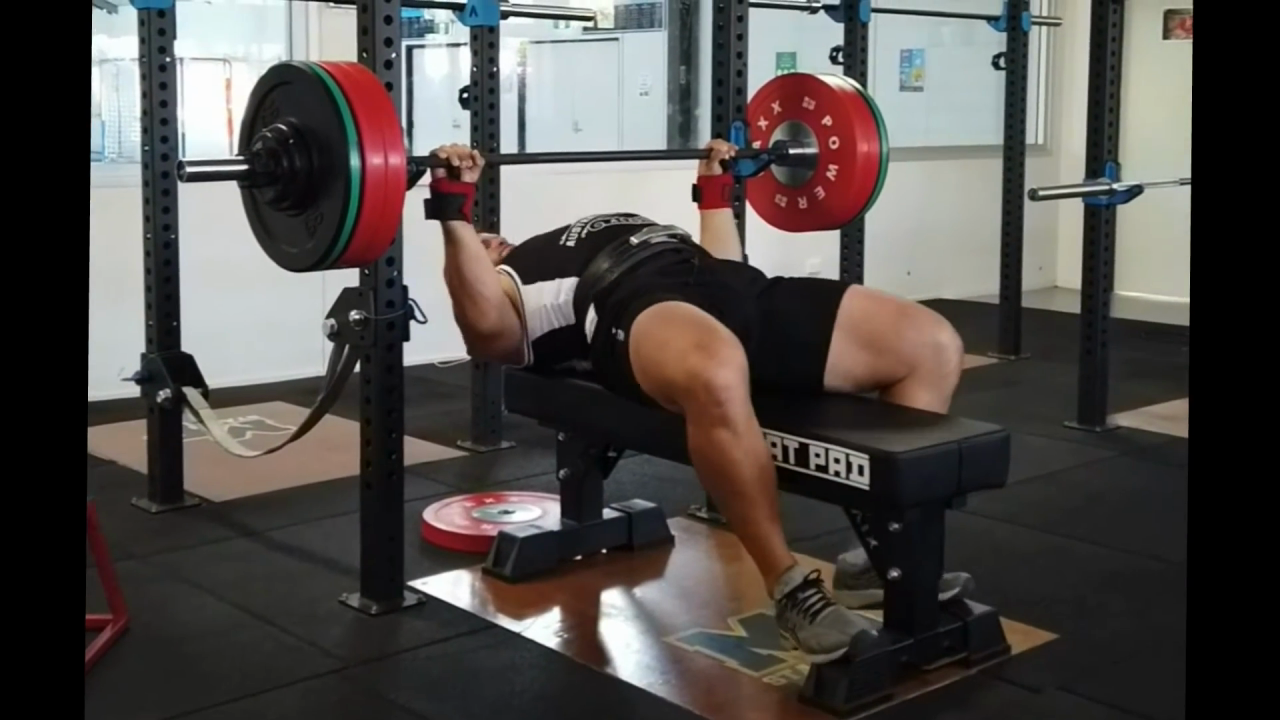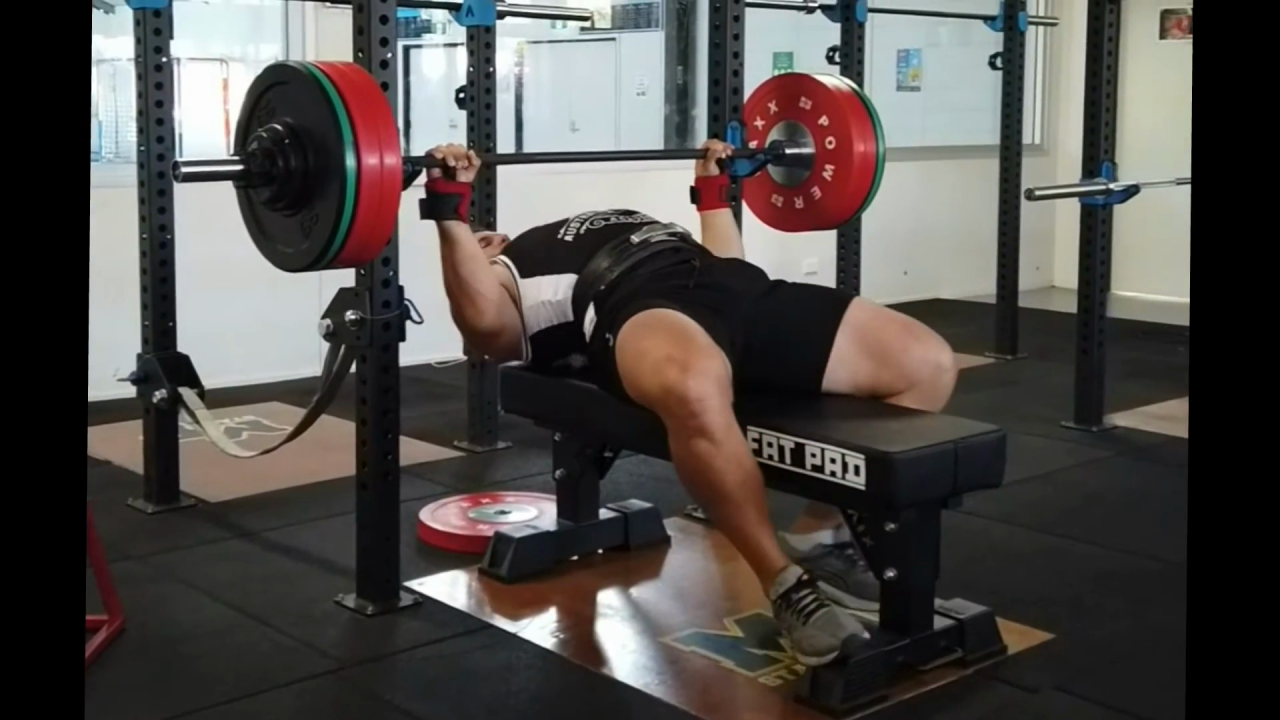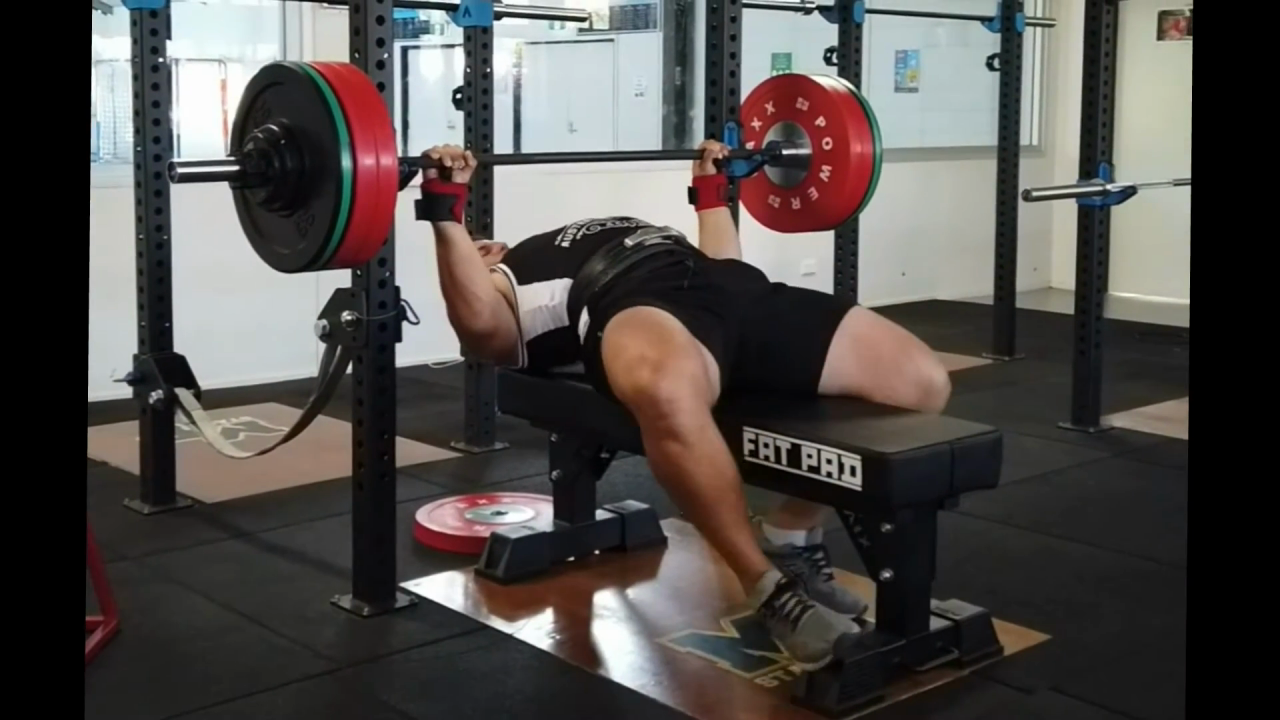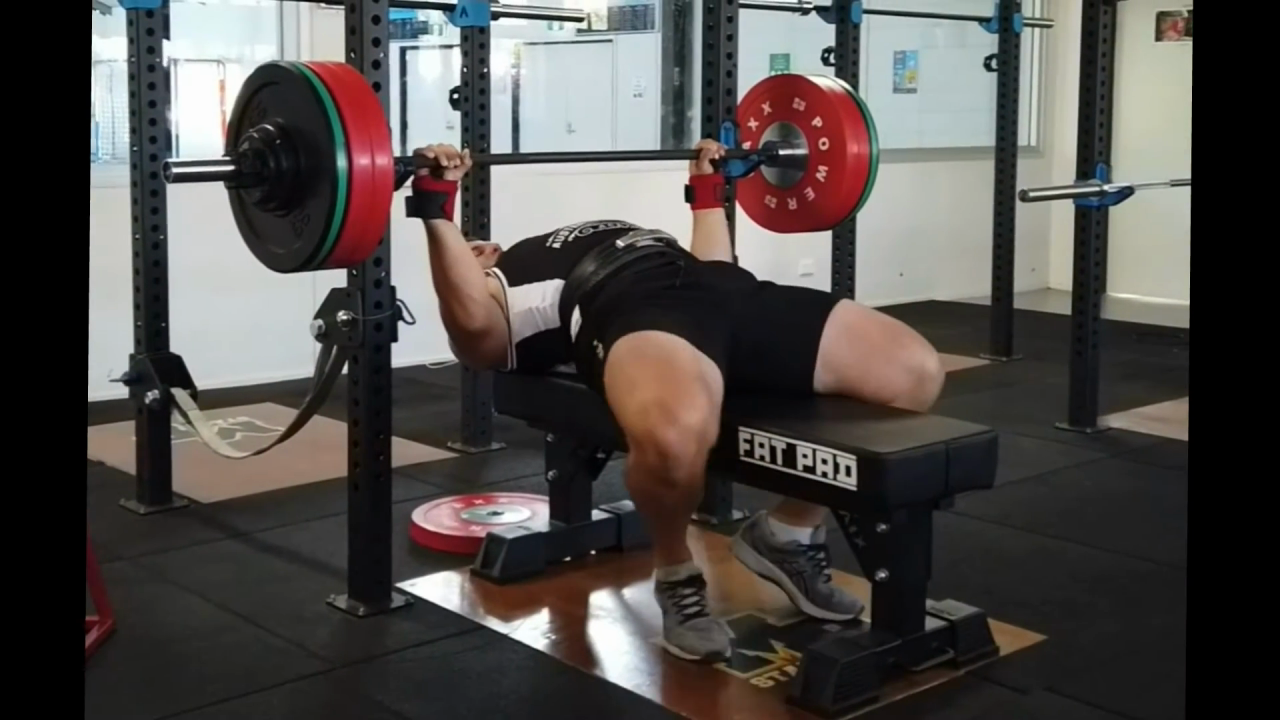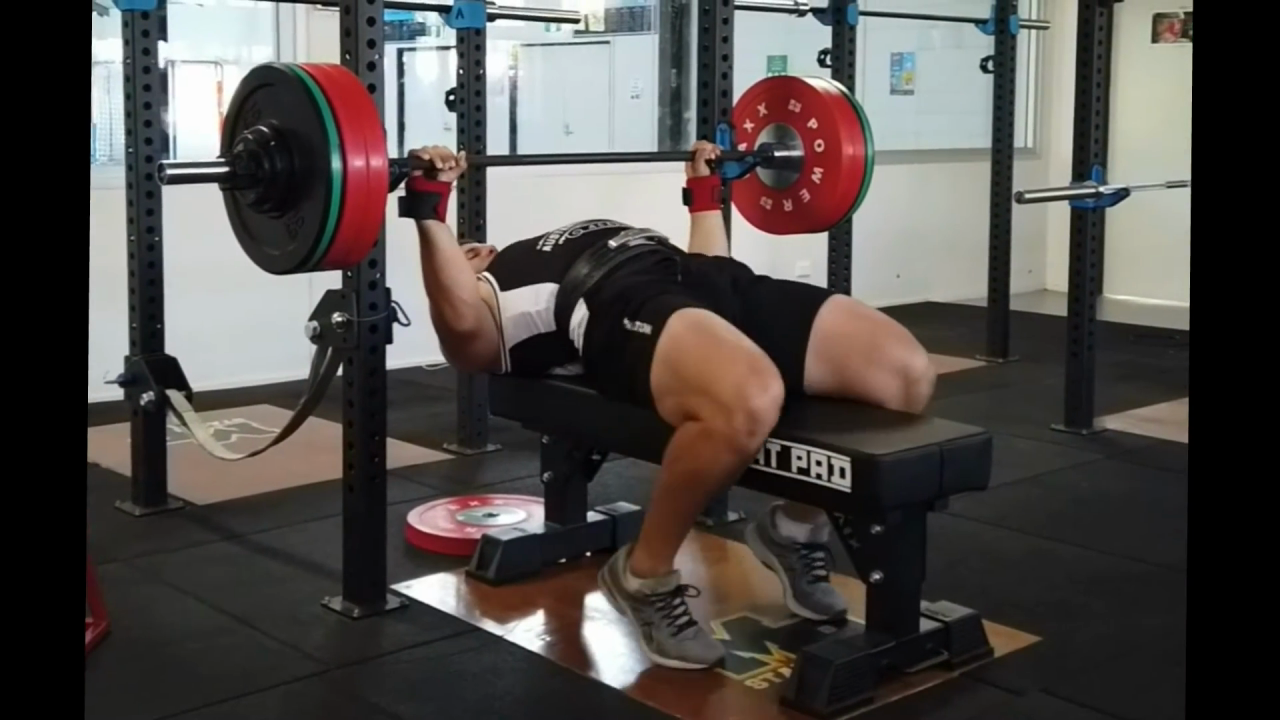
dt=0.3s
person 1, frame 1
right shoulder: (507, 288)
left elbow: (721, 268)
right elbow: (483, 320)
left wrist: (714, 189)
right wrist: (453, 212)
left hip: (738, 292)
left knee: (932, 344)
right knee: (717, 375)
right ankle: (790, 588)
person 1, frame 2
left shoulder: (603, 239)
right shoulder: (501, 281)
left elbow: (723, 264)
right elbow: (480, 317)
left wrist: (712, 189)
right wrist: (448, 211)
left hip: (740, 291)
left knee: (927, 364)
right knee: (695, 390)
left ankle: (819, 537)
right ankle: (789, 585)
person 1, frame 3
right shoulder: (499, 289)
left elbow: (720, 266)
right elbow: (476, 319)
left wrist: (711, 188)
right wrist: (444, 212)
left knee: (919, 382)
right knee: (668, 388)
left ankle: (792, 533)
right ankle: (772, 588)
person 1, frame 4
right shoulder: (492, 296)
left elbow: (712, 270)
right elbow: (470, 318)
left wrist: (707, 190)
right wrist: (436, 211)
left knee: (915, 369)
right knee: (673, 437)
left ankle: (788, 534)
right ankle: (675, 573)
person 1, frame 5
right shoulder: (482, 309)
left elbow: (706, 269)
right elbow: (460, 321)
left wrist: (703, 190)
right wrist: (428, 210)
left knee: (905, 373)
right knee: (748, 401)
left ankle: (797, 529)
right ankle: (646, 575)
